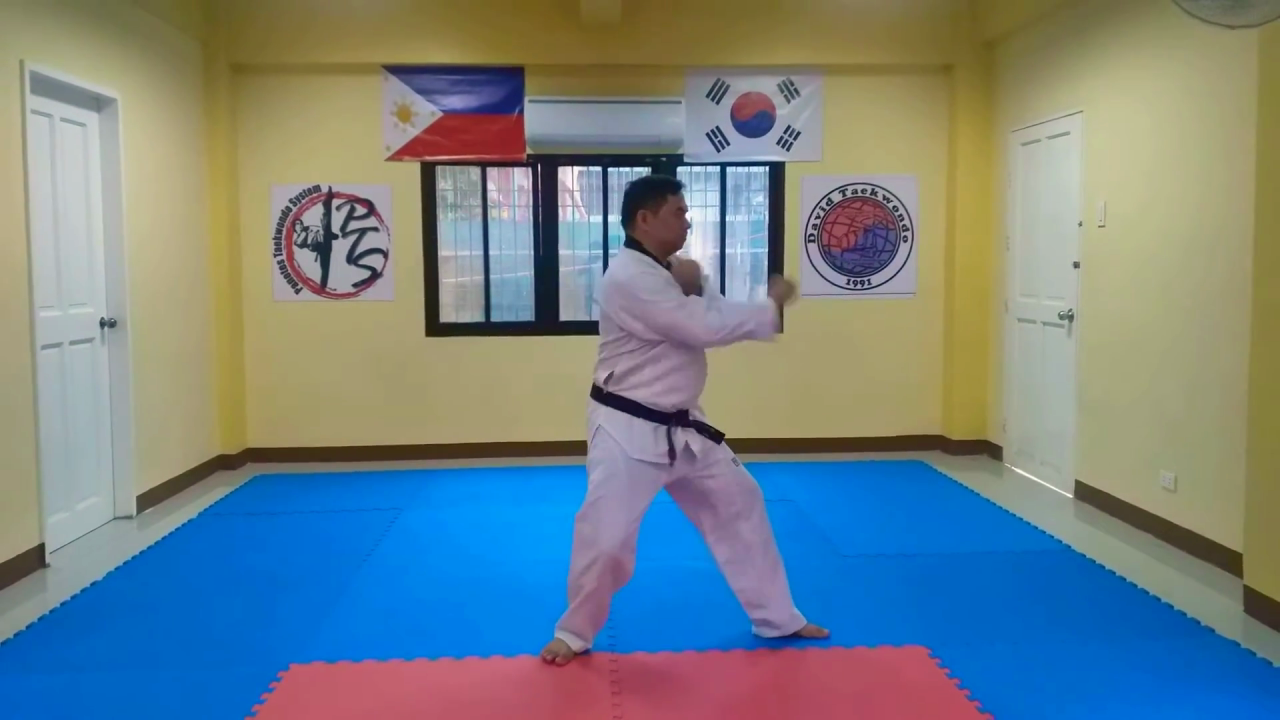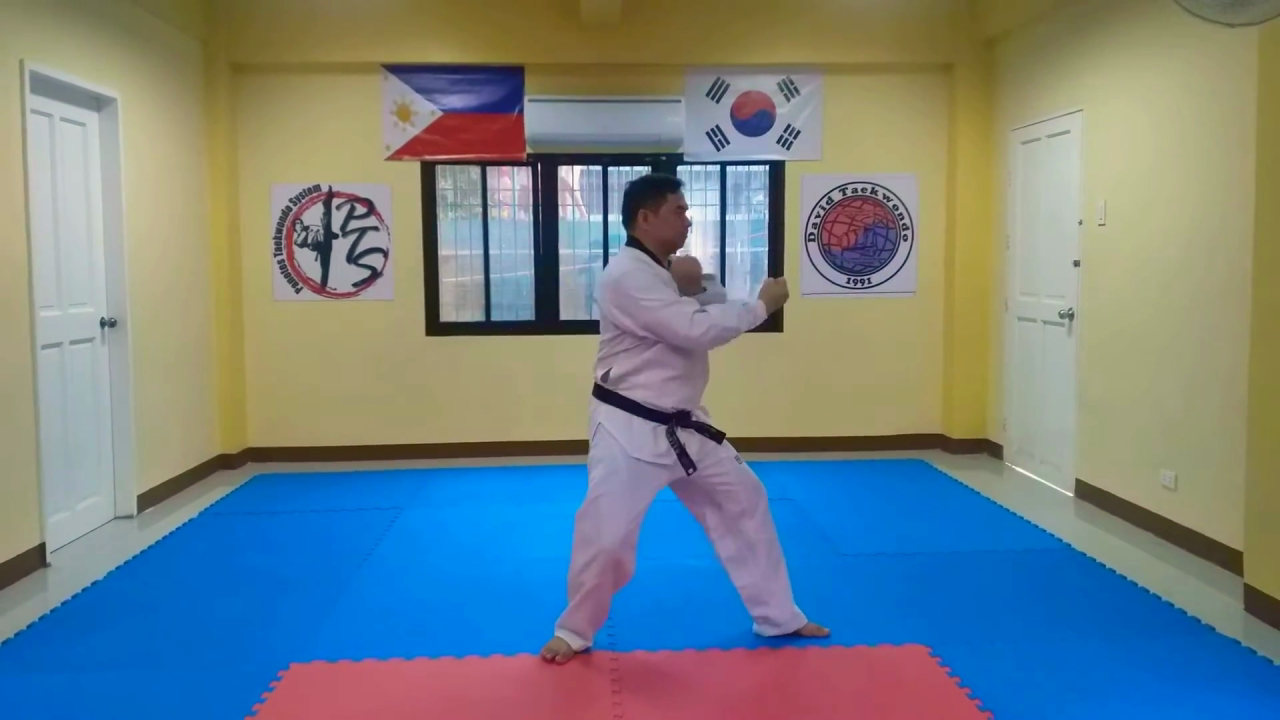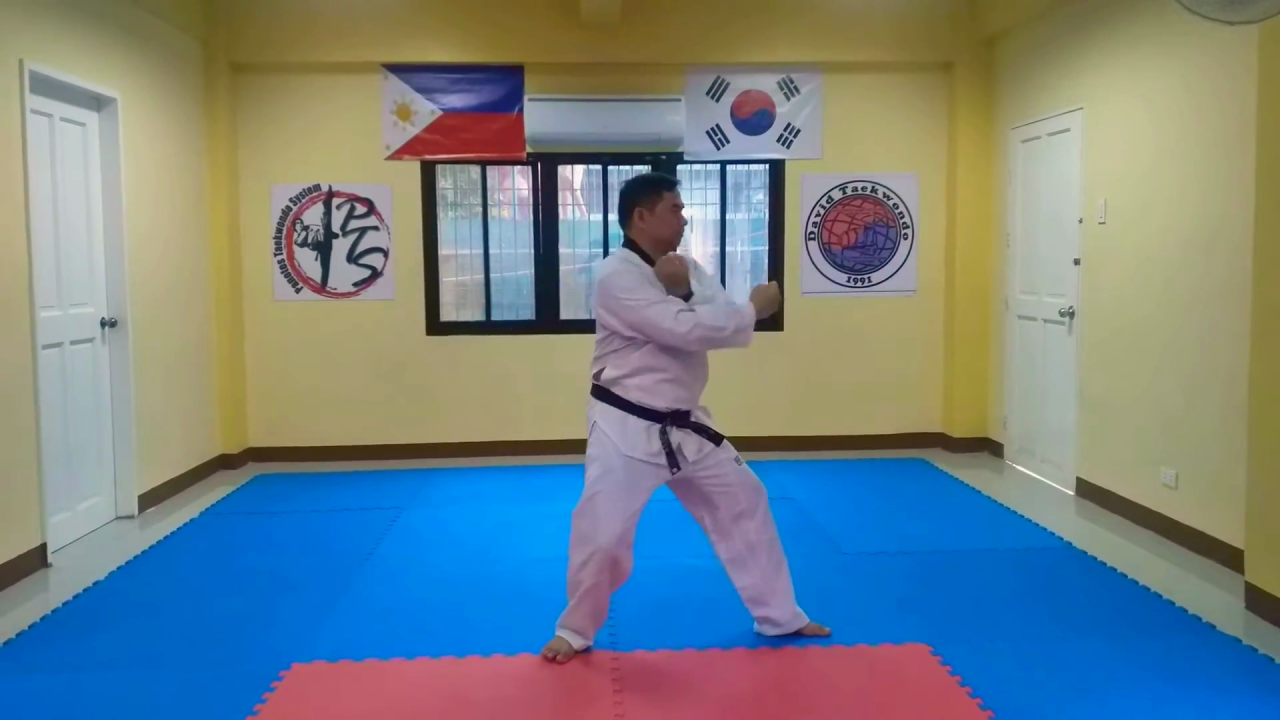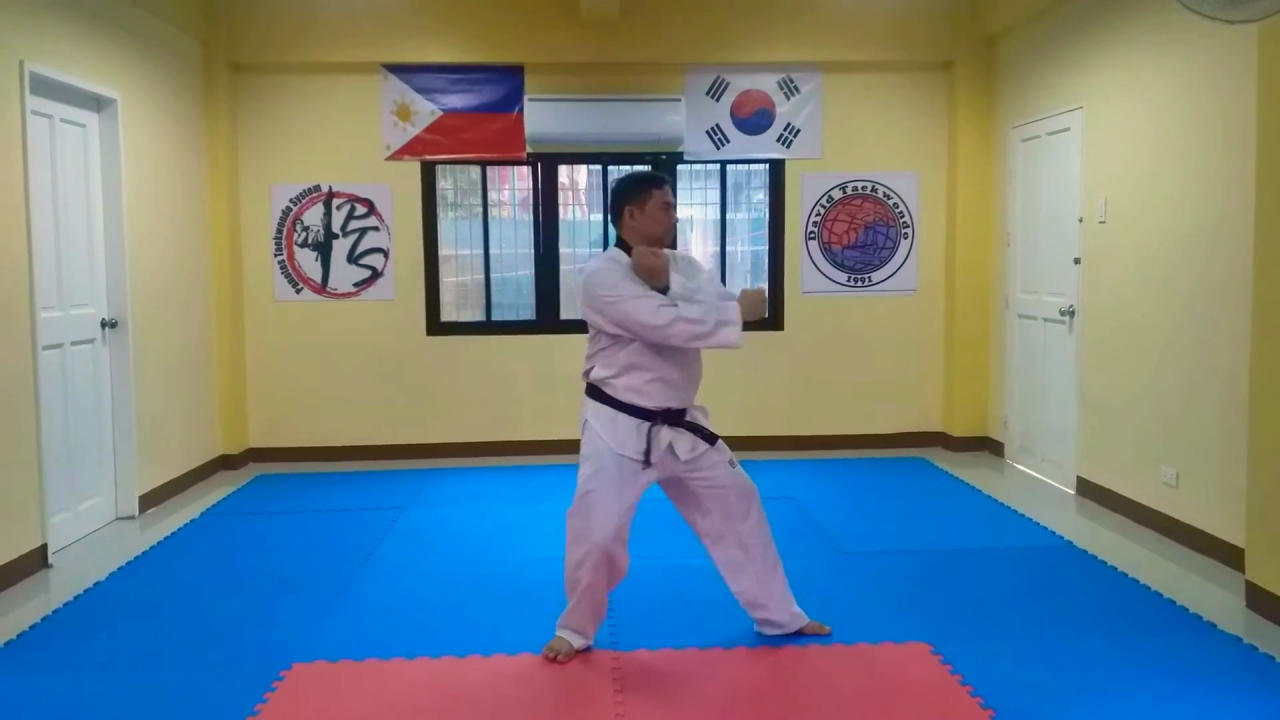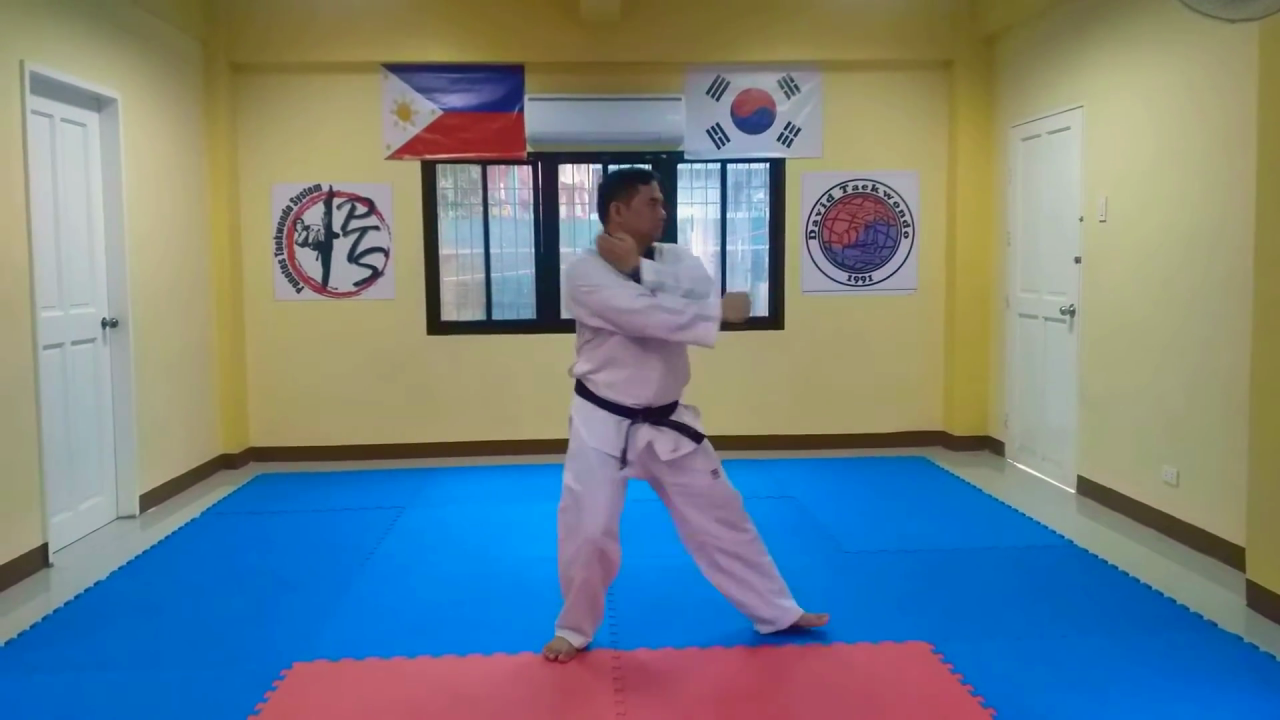
dt=0.1s
person 1, frame 1
left shoulder: (669, 269)
right shoulder: (629, 278)
left elbow: (718, 321)
right elbow: (708, 329)
left wrist: (695, 290)
right wrist: (771, 304)
left hip: (681, 426)
right hip: (628, 430)
left knee: (740, 507)
right knee: (608, 538)
left ankle: (778, 618)
right ankle: (574, 632)
person 1, frame 2
left shoulder: (670, 267)
right shoulder: (627, 276)
left elbow: (717, 316)
right elbow: (695, 329)
left wrist: (697, 289)
right wrist: (762, 304)
left hip: (683, 426)
right hip: (629, 429)
left knee: (744, 504)
right knee: (608, 536)
left ankle: (779, 617)
right ankle: (574, 630)
person 1, frame 3
left shoulder: (681, 266)
right shoulder: (616, 276)
left elbow: (726, 316)
right elbow: (683, 329)
left wrist: (692, 287)
right wrist: (752, 309)
left hip: (683, 424)
right hip: (626, 427)
left knee: (744, 505)
right knee: (603, 534)
left ankle: (781, 616)
right ankle: (575, 629)
person 1, frame 4
left shoulder: (680, 263)
right shoulder: (603, 275)
left elbow: (721, 307)
right elbow: (668, 324)
left wrist: (669, 281)
right wrist: (740, 313)
left hip: (679, 424)
right hip: (619, 426)
left knee: (737, 507)
right knee: (598, 533)
left ankle: (780, 616)
right ankle: (575, 629)
person 1, frame 5
left shoulder: (674, 258)
right shoulder: (585, 269)
left elbow: (700, 293)
right elbow: (648, 315)
left wrist: (638, 265)
right wrist: (720, 313)
left hip: (669, 422)
right hip: (604, 423)
left knee: (722, 513)
right knee: (588, 530)
left ankle: (780, 612)
right ankle: (575, 627)
